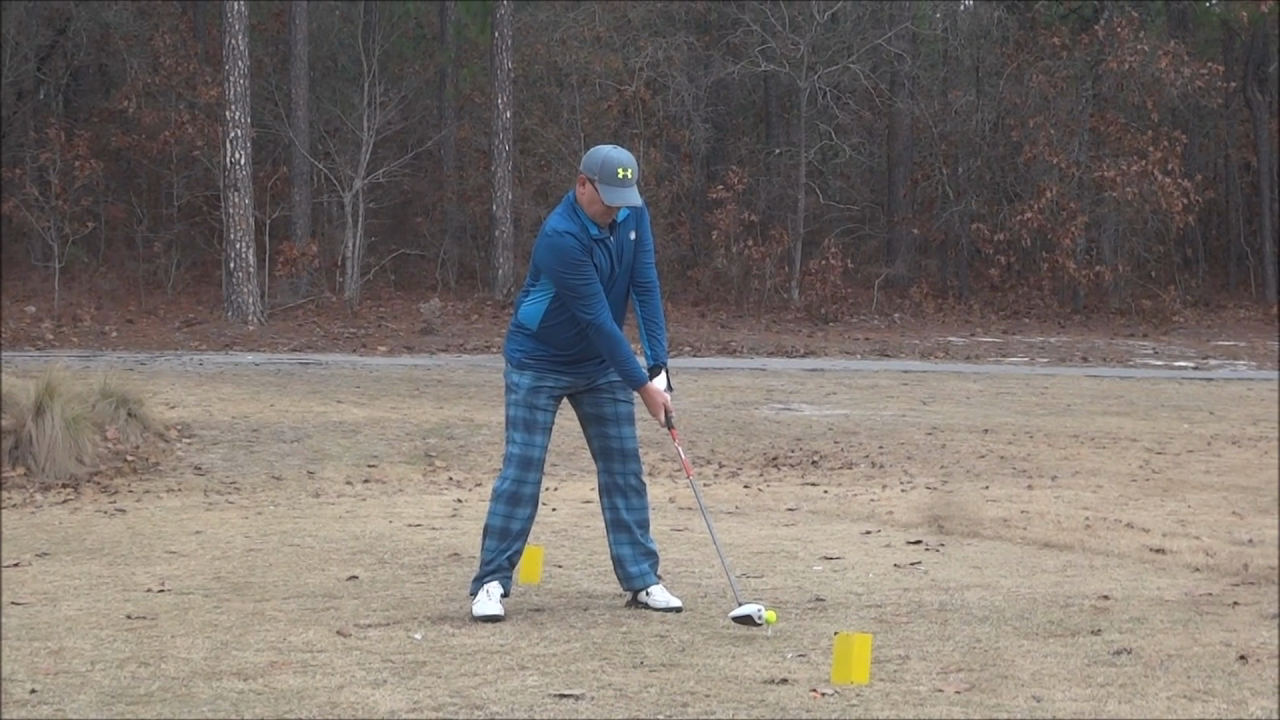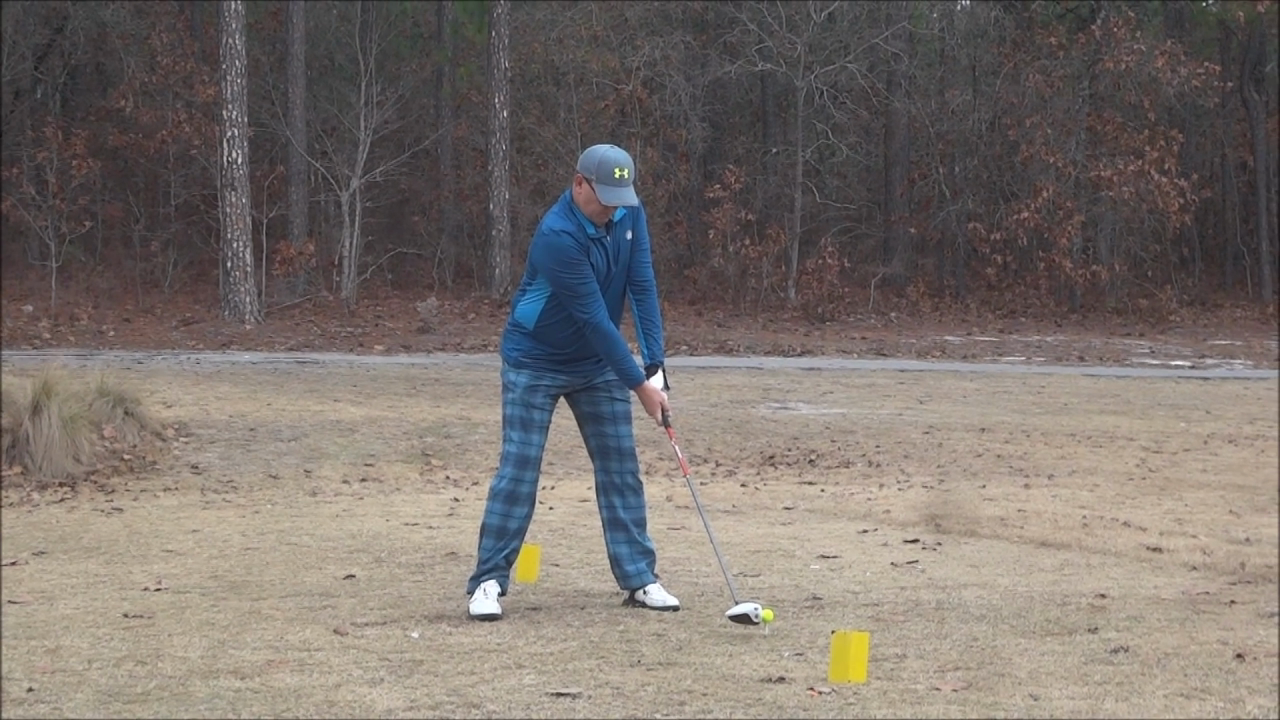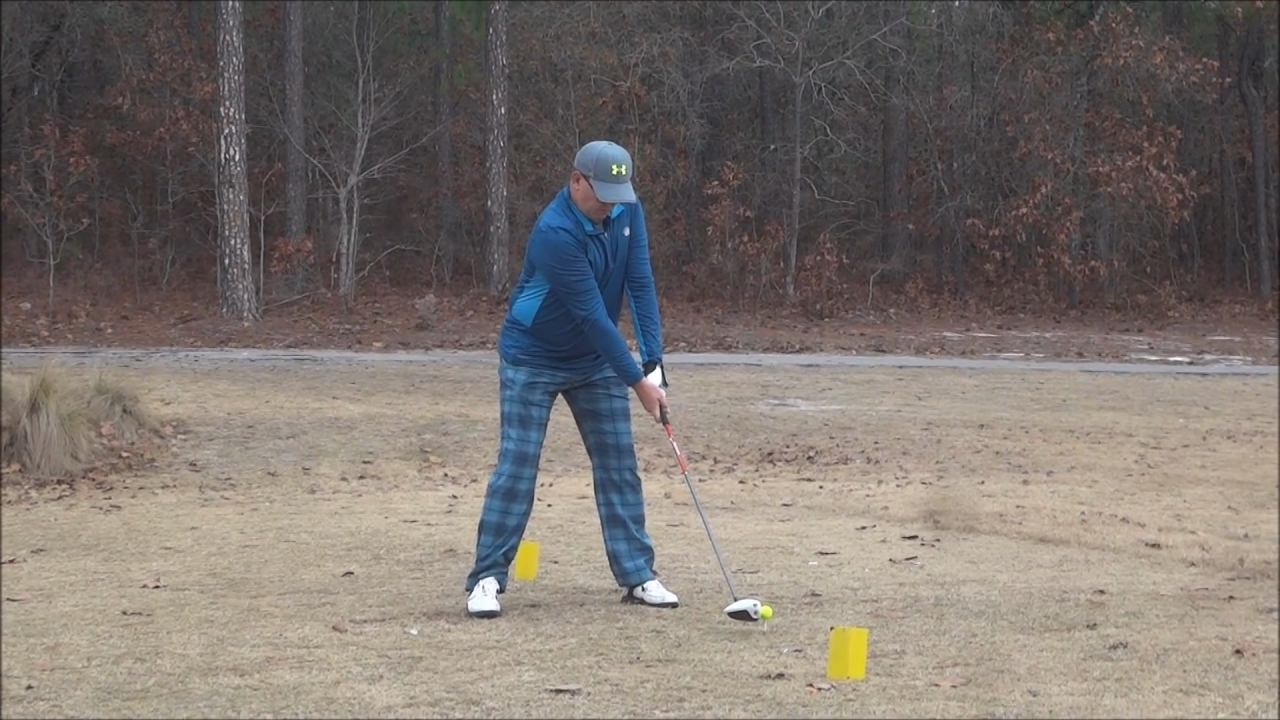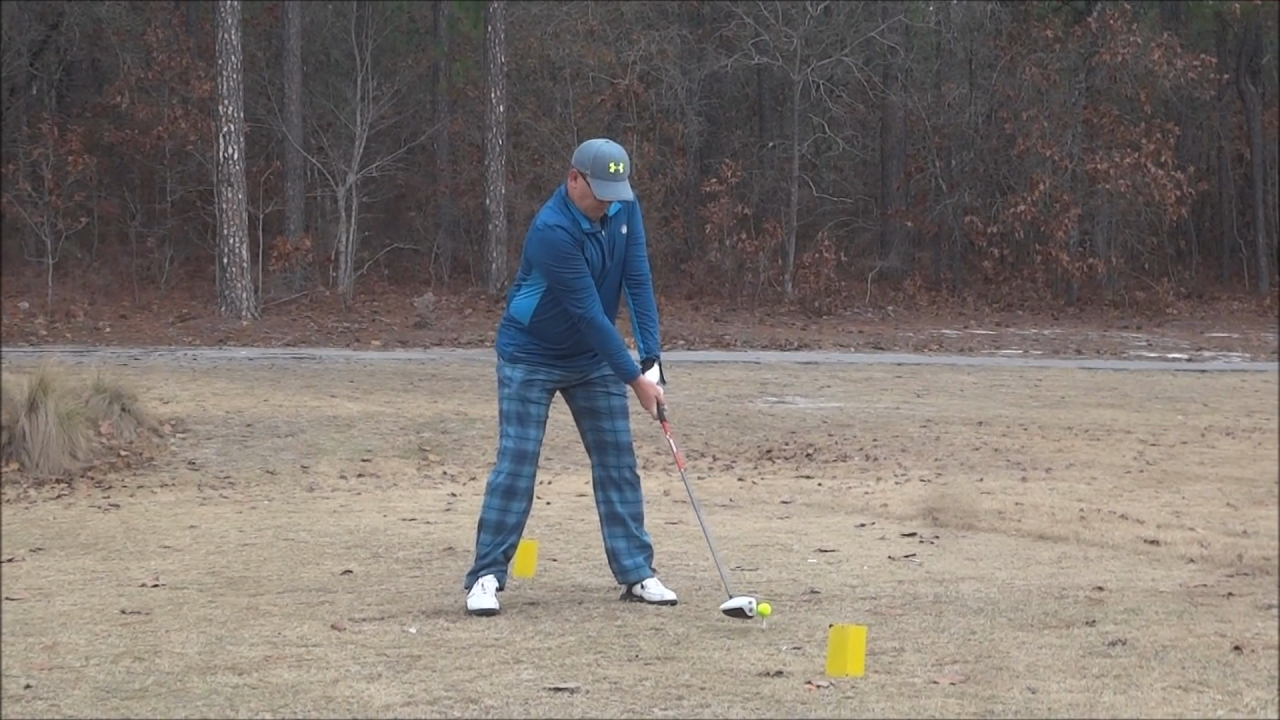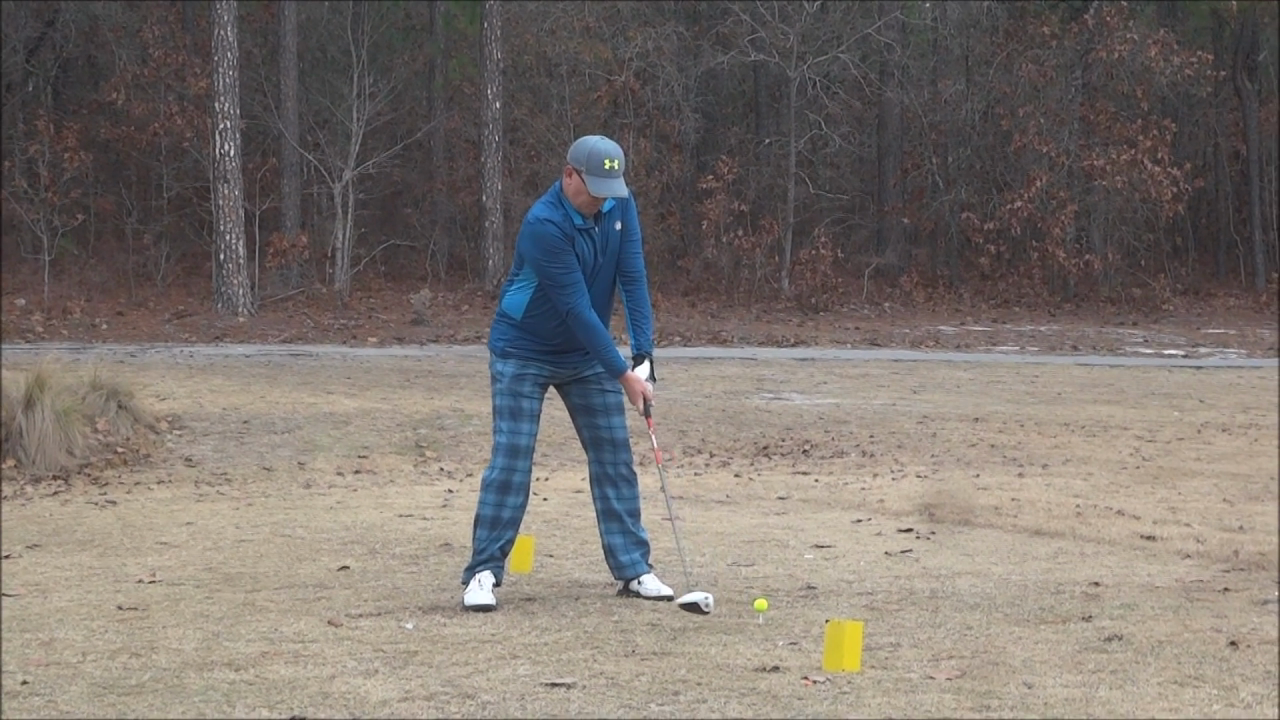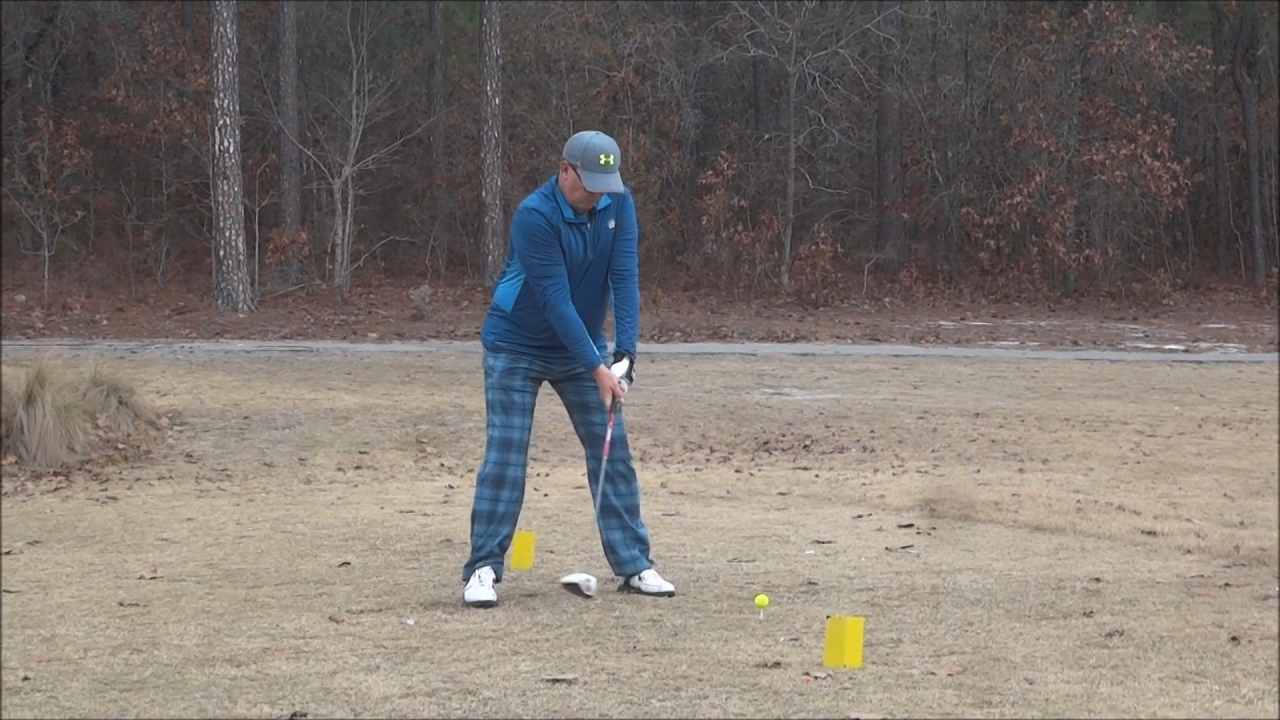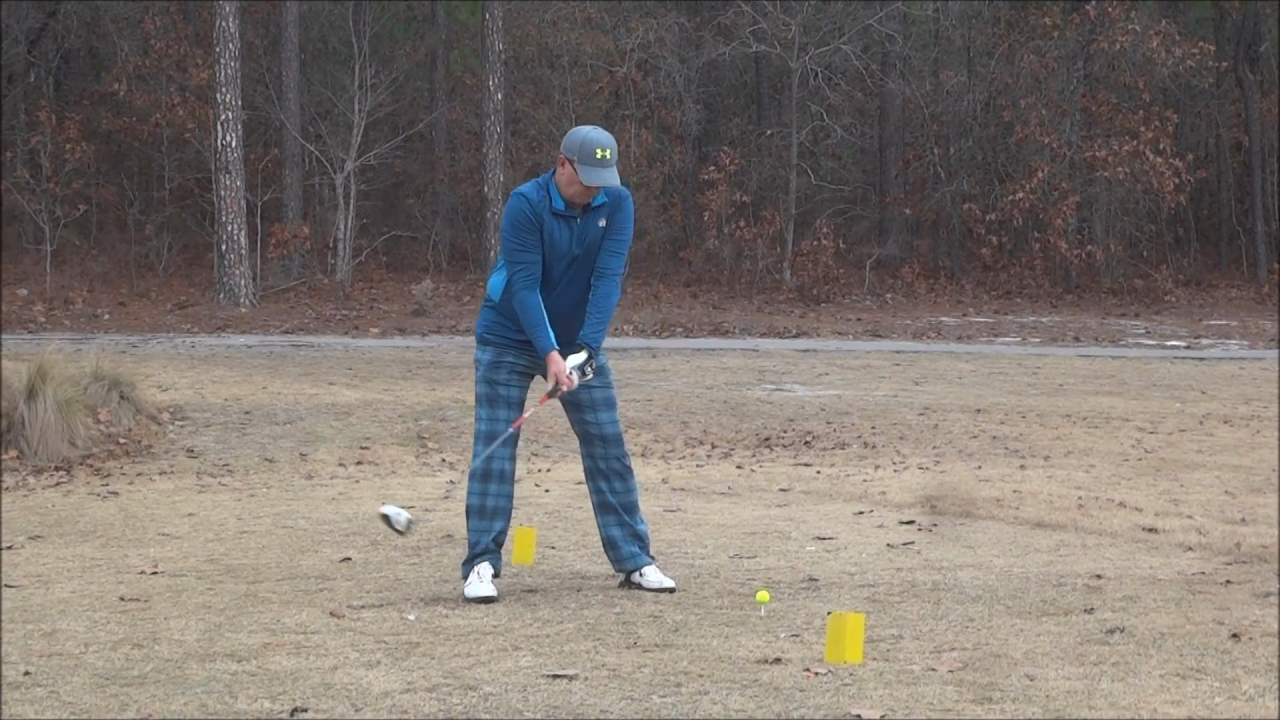
dt=0.4s
person 1, frame 1
left shoulder: (633, 213)
right shoulder: (560, 236)
left elbow: (646, 288)
right elbow: (597, 318)
left wrist: (659, 366)
right wrist: (642, 385)
left hip: (601, 362)
right hip: (538, 363)
left knee: (624, 470)
right knee: (521, 471)
left ankle: (642, 579)
right ankle: (491, 583)
person 1, frame 2
left shoulder: (629, 213)
right shoulder: (557, 236)
left elbow: (643, 288)
right elbow: (594, 318)
left wrist: (656, 365)
right wrist: (639, 384)
left hip: (598, 361)
right hip: (535, 362)
left knee: (621, 469)
right knee: (519, 469)
left ankle: (638, 579)
right ankle: (488, 582)
person 1, frame 3
left shoulder: (627, 210)
right shoulder: (555, 232)
left elbow: (641, 284)
right elbow: (592, 315)
left wrist: (654, 361)
right wrist: (638, 380)
left hip: (596, 358)
right hip: (533, 359)
left knee: (619, 465)
right knee: (517, 466)
left ankle: (637, 575)
right ankle: (486, 578)
person 1, frame 4
left shoulder: (624, 208)
right shoulder: (552, 230)
left elbow: (638, 282)
right elbow: (588, 313)
left wrist: (651, 357)
right wrist: (635, 378)
left hip: (594, 356)
right hip: (530, 356)
left knee: (618, 462)
right knee: (516, 463)
left ankle: (636, 573)
right ankle: (486, 576)
person 1, frame 5
left shoulder: (620, 205)
right shoulder: (544, 224)
left elbow: (633, 279)
right elbow: (576, 308)
left wrist: (643, 353)
right wrist: (623, 373)
left hip: (587, 352)
right hip: (523, 351)
left knee: (614, 457)
right knee: (511, 459)
left ankle: (633, 568)
right ankle: (483, 572)
person 1, frame 6
left shoulder: (619, 203)
right shoulder: (535, 216)
left elbow: (625, 279)
right elbow: (555, 300)
left wrist: (625, 351)
right wrist: (598, 368)
left hip: (583, 346)
right hip: (516, 347)
left knee: (612, 453)
right knee: (505, 455)
left ankle: (633, 564)
right ankle: (482, 568)
person 1, frame 7
left shoulder: (617, 203)
right shoulder: (526, 204)
left elbow: (608, 280)
right elbow: (525, 286)
left wrist: (586, 348)
right wrist: (550, 355)
left hip: (578, 342)
right hip: (508, 340)
left knee: (608, 448)
right knee: (494, 448)
left ankle: (634, 561)
right ankle: (481, 564)
